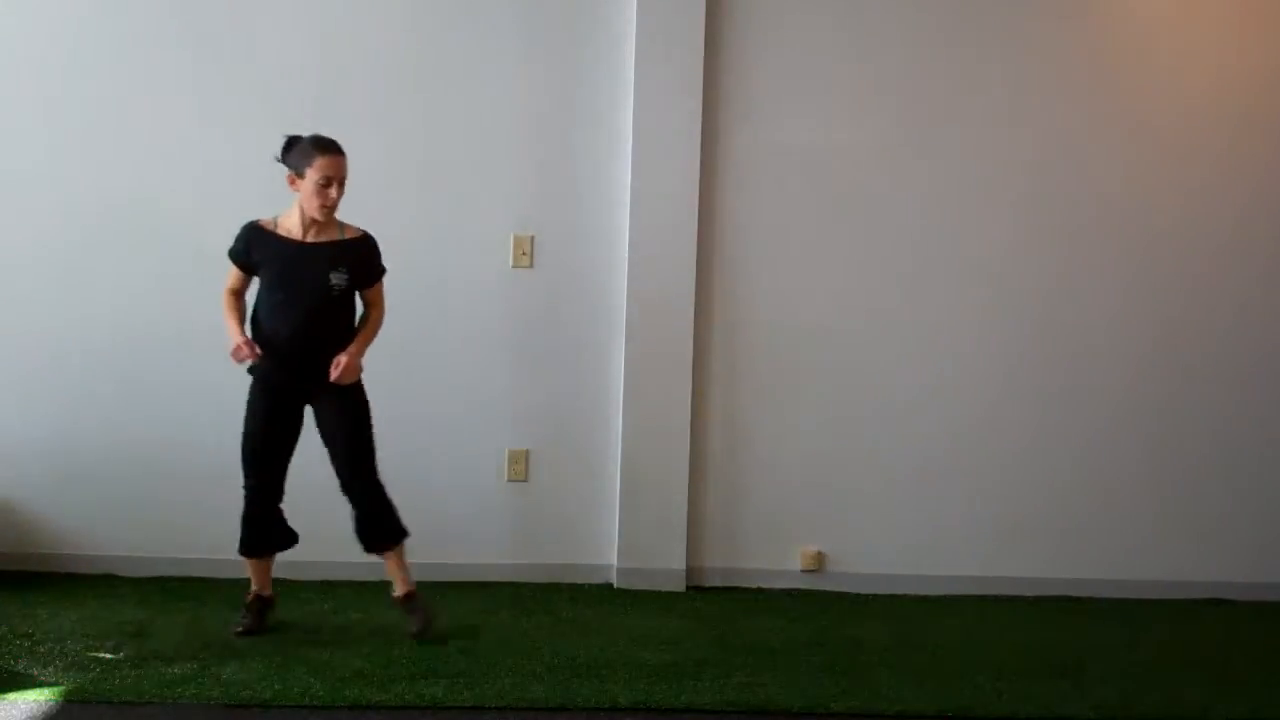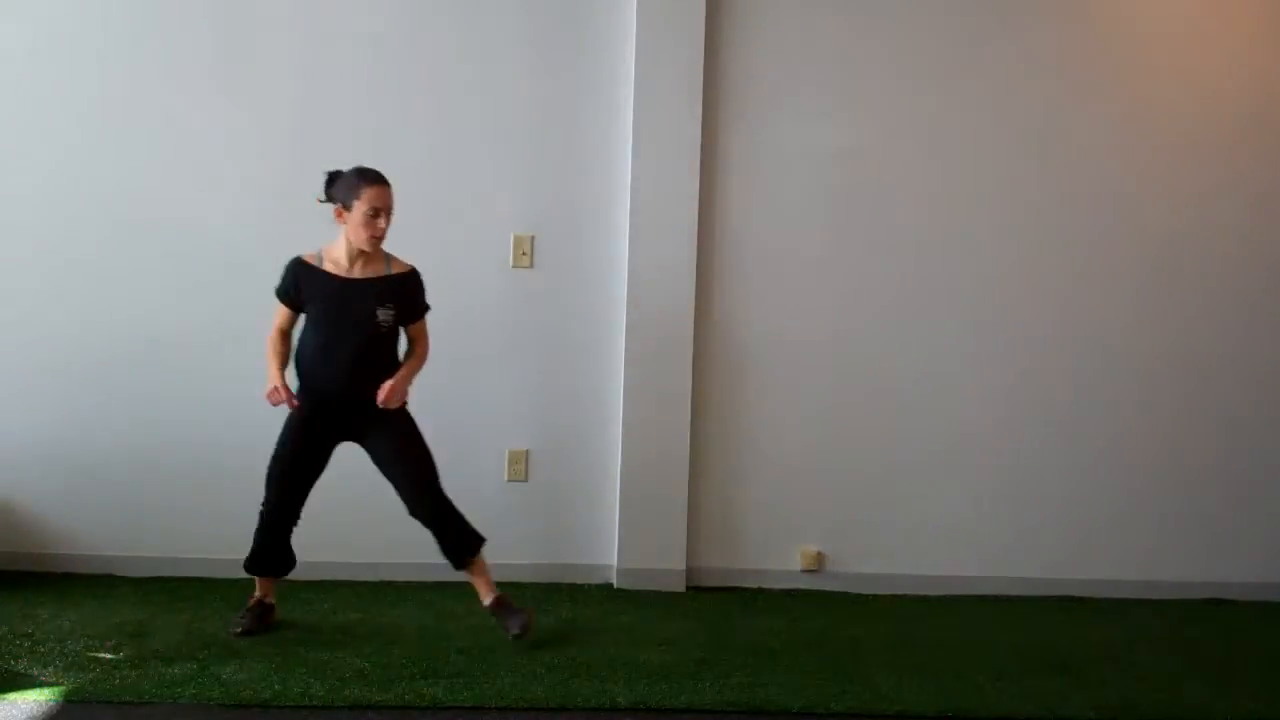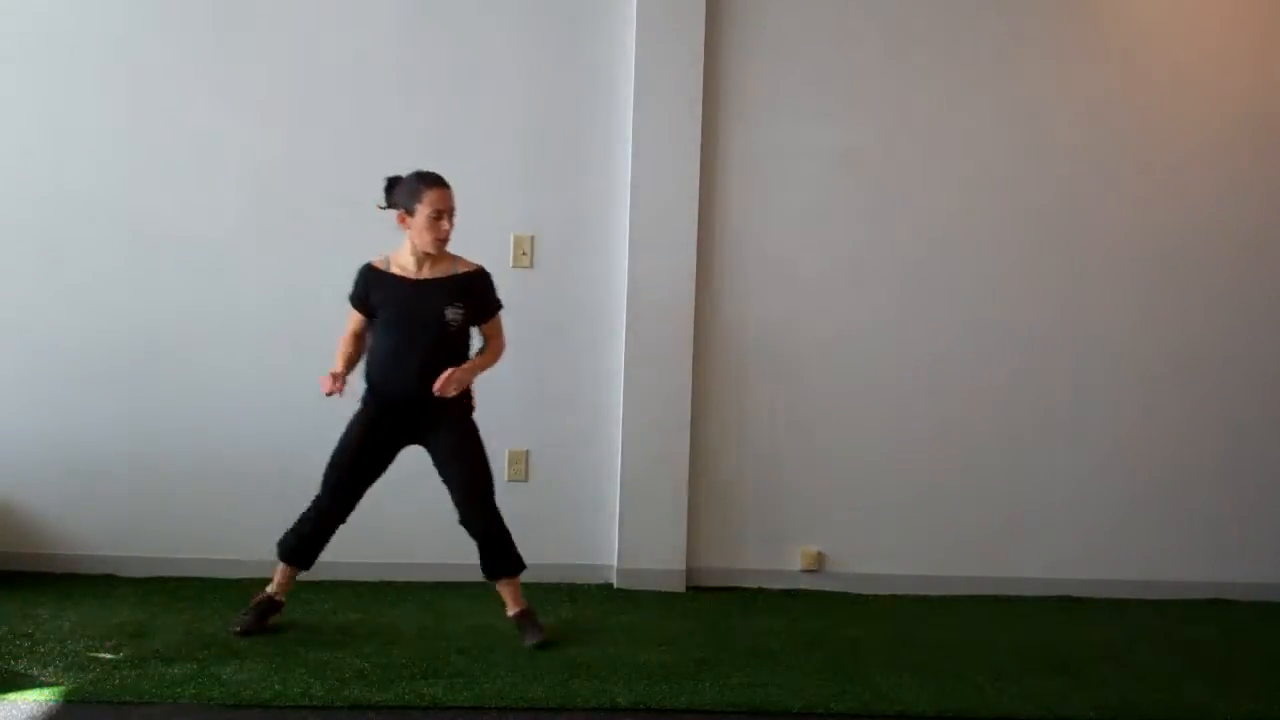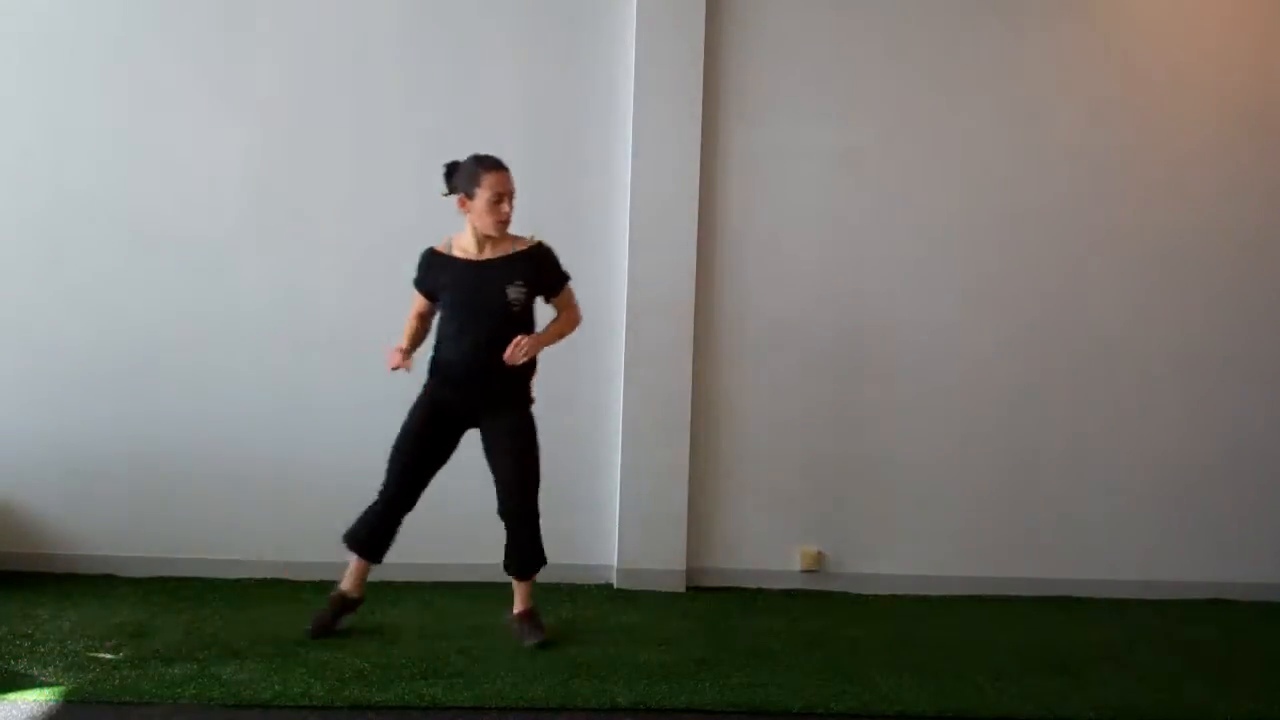
dt=0.1s
person 1, frame 1
left shoulder: (357, 246)
right shoulder: (257, 236)
left elbow: (374, 308)
right elbow: (232, 292)
left wrist: (355, 350)
right wrist: (238, 334)
left hip: (333, 380)
right hip: (274, 377)
left knee: (359, 481)
right knee: (261, 487)
left ankle: (404, 591)
right ankle: (260, 593)
person 1, frame 2
left shoulder: (402, 279)
right shoulder: (305, 271)
left elbow: (419, 342)
right elbow: (279, 331)
left wrist: (403, 378)
right wrist: (276, 378)
left hip: (379, 410)
right hip: (316, 409)
left knee: (430, 502)
right knee: (279, 506)
left ankle: (494, 599)
right ankle: (263, 602)
person 1, frame 3
left shoulder: (469, 279)
right shoulder: (374, 277)
left elbow: (494, 341)
right elbow: (355, 333)
left wrist: (470, 369)
right wrist: (340, 370)
left hip: (446, 416)
right hip: (383, 409)
left knee: (479, 511)
right knee: (330, 504)
left ankle: (518, 608)
right ankle: (272, 596)
person 1, frame 4
left shoulder: (532, 257)
right shoulder: (438, 261)
left elbow: (570, 313)
right elbow: (421, 314)
left wrist: (538, 340)
right wrist: (405, 347)
left hip: (506, 399)
right hip: (445, 392)
left knee: (518, 504)
right knee: (397, 492)
left ankle: (523, 608)
right ankle: (348, 592)
